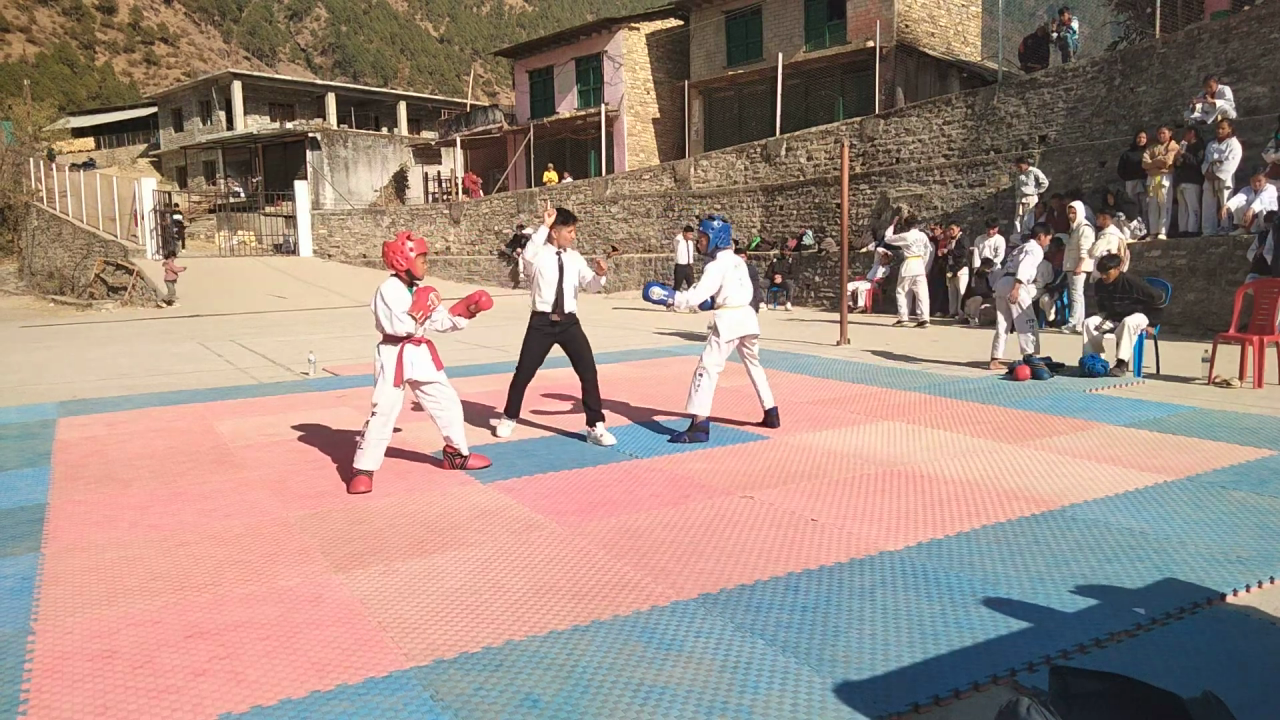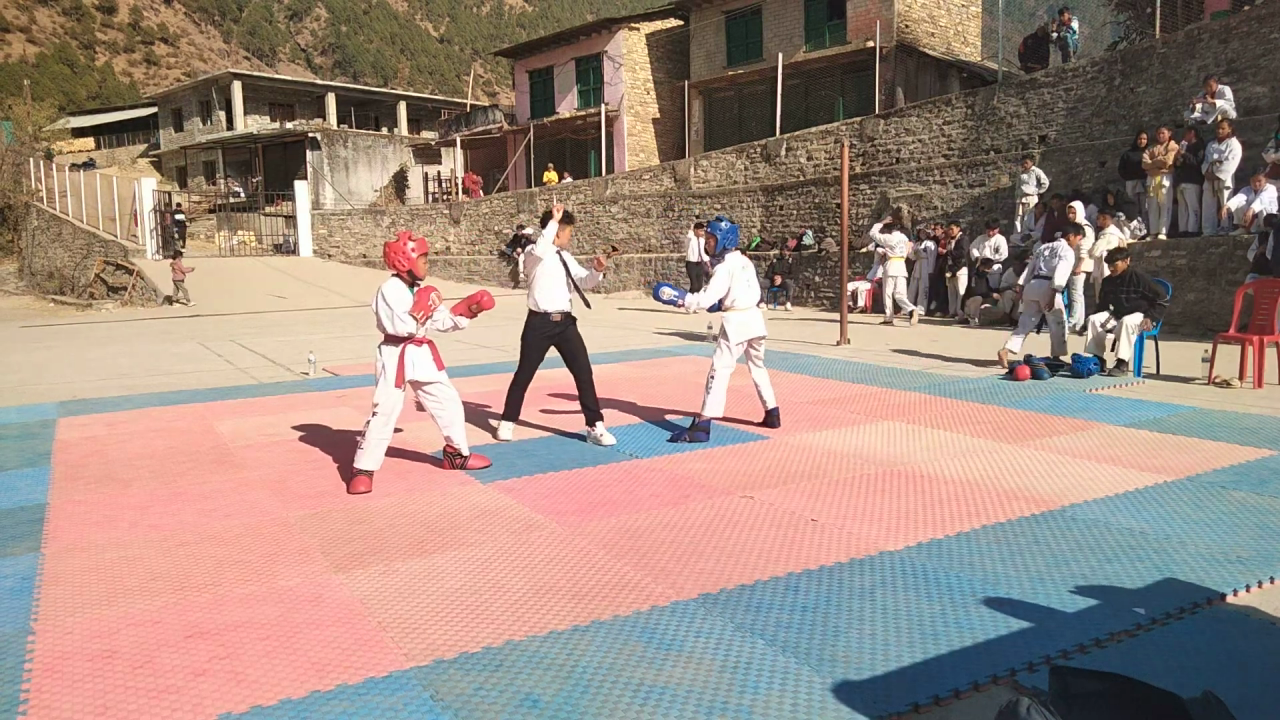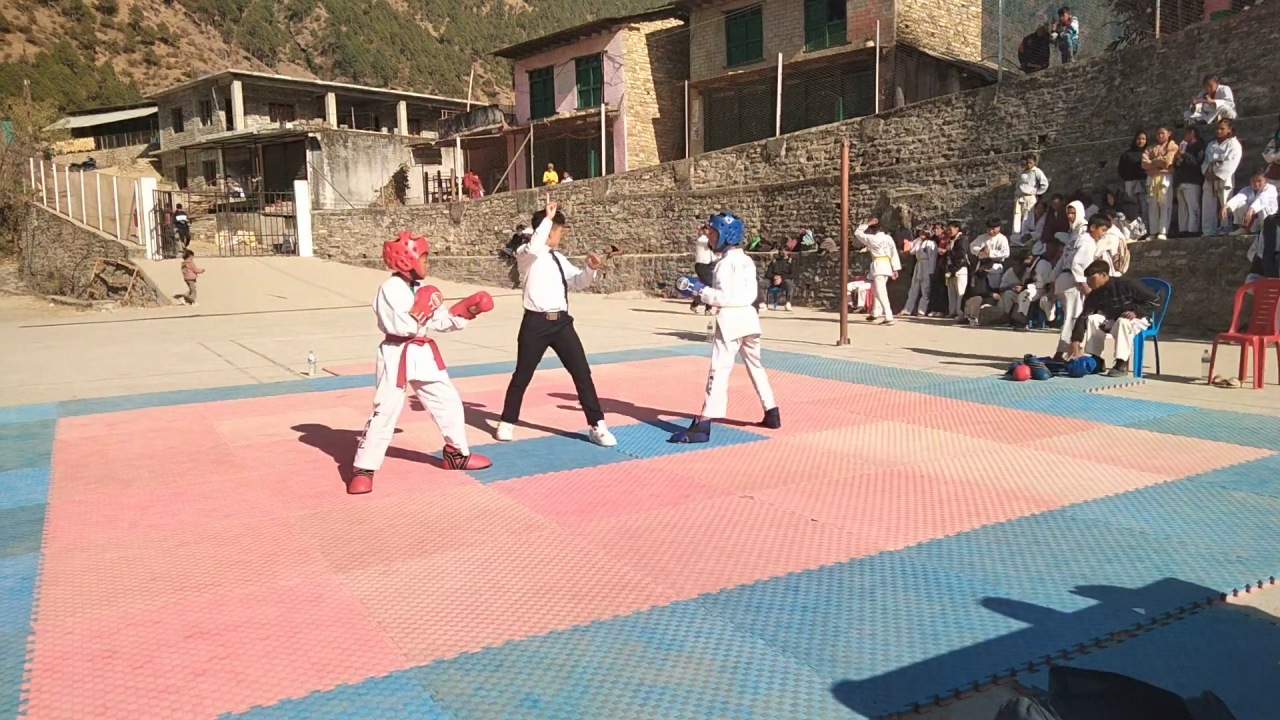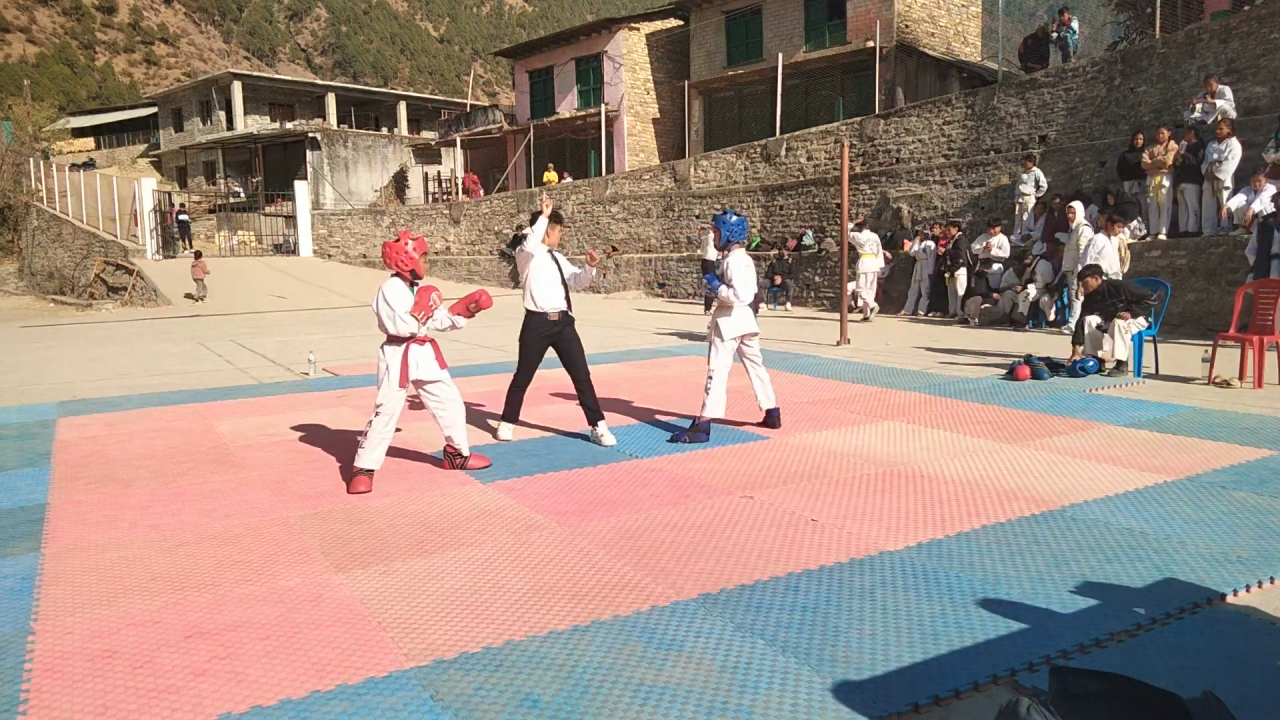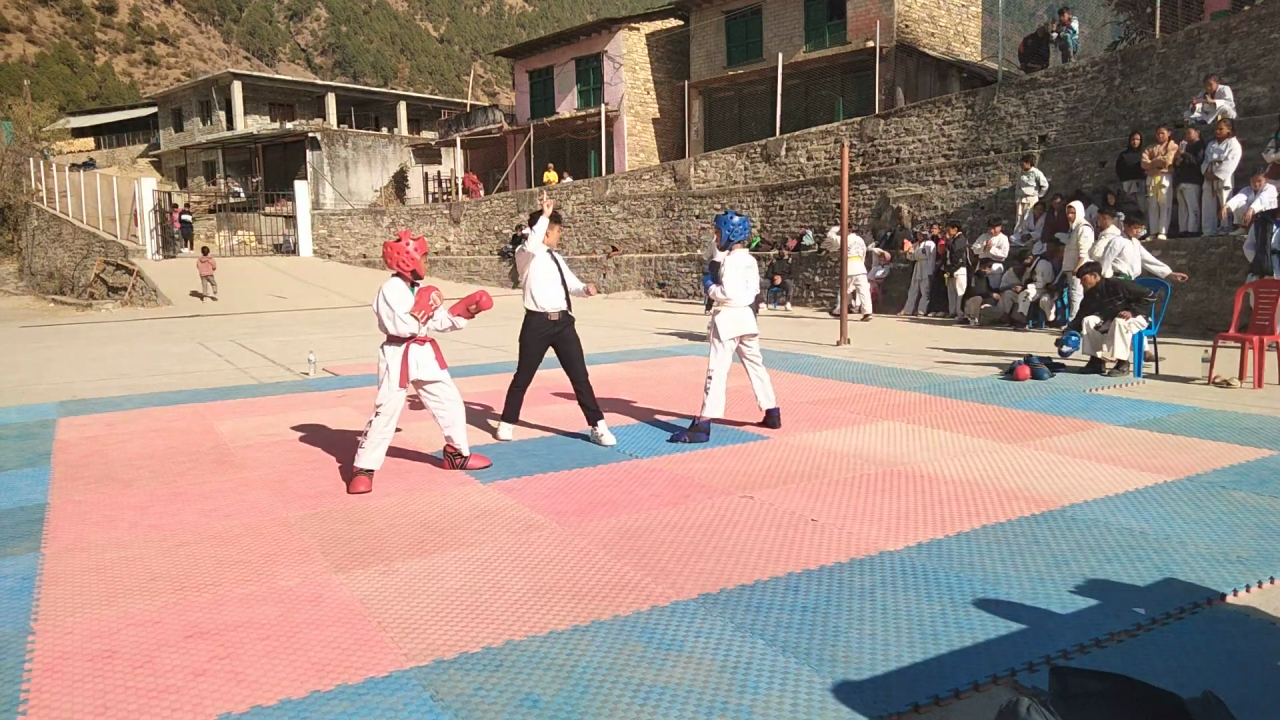
dt=0.3s
person 1, frame 1
left shoulder: (420, 290)
right shoulder: (388, 290)
left elbow: (442, 321)
right elbow: (398, 326)
left wrist: (467, 310)
right wrist: (420, 308)
left hip: (422, 355)
right hip: (395, 357)
left knee: (448, 403)
right knee: (383, 413)
left ankle: (457, 454)
right ankle: (362, 469)
person 1, frame 2
left shoulder: (422, 290)
right shoulder: (389, 289)
left elbow: (443, 321)
right elbow: (399, 327)
left wrist: (468, 310)
right wrist: (421, 309)
left hip: (423, 355)
right hip: (396, 357)
left knee: (449, 403)
right knee: (383, 413)
left ankle: (457, 454)
right ankle: (362, 469)
person 1, frame 3
left shoulder: (421, 289)
right shoulder: (390, 289)
left elbow: (441, 321)
right elbow: (400, 326)
left wrist: (466, 311)
right wrist: (422, 308)
left hip: (423, 354)
right hip: (397, 357)
left knee: (449, 402)
right knee: (384, 412)
left ankle: (457, 453)
right ankle: (363, 469)
person 1, frame 4
left shoulder: (420, 289)
right shoulder: (390, 290)
left elbow: (441, 321)
right elbow: (401, 327)
left wrist: (466, 309)
right wrist: (422, 308)
left hip: (425, 354)
right hip: (399, 357)
left knee: (451, 402)
right knee: (386, 413)
left ankle: (457, 454)
right ankle: (363, 469)
person 1, frame 5
left shoulder: (421, 289)
right shoulder: (390, 290)
left elbow: (441, 321)
right elbow: (401, 328)
left wrist: (466, 310)
right wrist: (422, 308)
left hip: (425, 354)
right hip: (399, 357)
left knee: (451, 402)
right knee: (386, 413)
left ankle: (458, 454)
right ankle: (363, 469)
person 2, frame 1
left shoulder: (575, 258)
right shoulder: (539, 256)
left elbow: (592, 286)
right elbow: (528, 256)
left wrist: (599, 274)
right wrist: (544, 226)
left hip: (569, 322)
right hip: (542, 322)
left knee: (588, 371)
right knee: (524, 371)
left ankle: (596, 427)
right ankle: (508, 419)
person 2, frame 2
left shoulder: (565, 257)
right shoulder: (534, 254)
left elbow: (585, 281)
right elbow: (539, 250)
left wrist: (597, 270)
right wrist: (554, 220)
left hip: (565, 322)
right hip: (539, 322)
left knee: (583, 372)
right knee: (524, 374)
left ankle: (595, 426)
right ankle: (507, 422)
person 2, frame 3
left shoulder: (558, 258)
right shoulder: (526, 254)
left elbow: (578, 282)
right elbow: (534, 247)
left wrist: (591, 269)
right wrist: (548, 217)
left hip: (561, 321)
right hip: (536, 323)
left knee: (582, 372)
right knee: (522, 375)
left ankle: (597, 426)
right ankle: (507, 422)
person 2, frame 4
left shoulder: (558, 258)
right shoulder: (526, 255)
left elbow: (578, 282)
right elbow: (530, 245)
left wrist: (590, 266)
right wrist: (544, 215)
left hip: (562, 321)
right hip: (537, 323)
left knee: (581, 374)
right knee: (523, 375)
left ankle: (598, 426)
right ankle: (507, 423)
person 2, frame 5
left shoulder: (556, 257)
right shoulder: (526, 255)
left elbow: (570, 282)
right elbow: (531, 244)
left wrist: (584, 289)
right wrist: (545, 215)
left hip: (563, 321)
right hip: (537, 323)
left knee: (579, 375)
right knee: (524, 375)
left ankle: (597, 426)
right ankle: (507, 422)
person 3, frame 1
left shoulder: (716, 266)
right shoulder: (738, 261)
left elbow: (696, 296)
left wrist: (669, 297)
right wrist: (717, 299)
left hip: (728, 320)
right hip: (747, 316)
left knee: (707, 369)
right knee: (753, 366)
left ankle: (699, 425)
right ankle: (771, 414)
person 3, frame 2
left shoulder: (724, 267)
right shoulder: (745, 261)
left elbow: (706, 299)
right wrist: (724, 300)
left hip: (736, 321)
right hip: (754, 317)
left knee: (719, 371)
right knee: (757, 367)
left ankle: (702, 425)
right ankle: (772, 414)
person 3, frame 3
left shoulder: (726, 262)
right shoulder: (747, 260)
left elbow: (721, 298)
left wrist: (699, 290)
right wrist: (707, 290)
left hip: (730, 319)
right hip: (748, 316)
left knee: (719, 370)
right knee: (755, 366)
left ankle: (703, 425)
right ankle: (771, 414)
person 3, frame 4
left shoulder: (732, 261)
right shoulder: (746, 259)
left elbow: (739, 295)
left wrist: (716, 287)
left hip: (729, 318)
right hip: (746, 317)
left knee: (718, 370)
right knee: (755, 365)
left ankle: (703, 425)
right ankle: (772, 414)
person 3, frame 5
left shoulder: (730, 260)
right shoulder: (750, 260)
left elbow: (726, 293)
left wrist: (709, 286)
left hip: (727, 317)
right hip: (746, 316)
left knee: (717, 370)
right knee: (755, 365)
left ankle: (702, 425)
right ankle: (772, 414)
